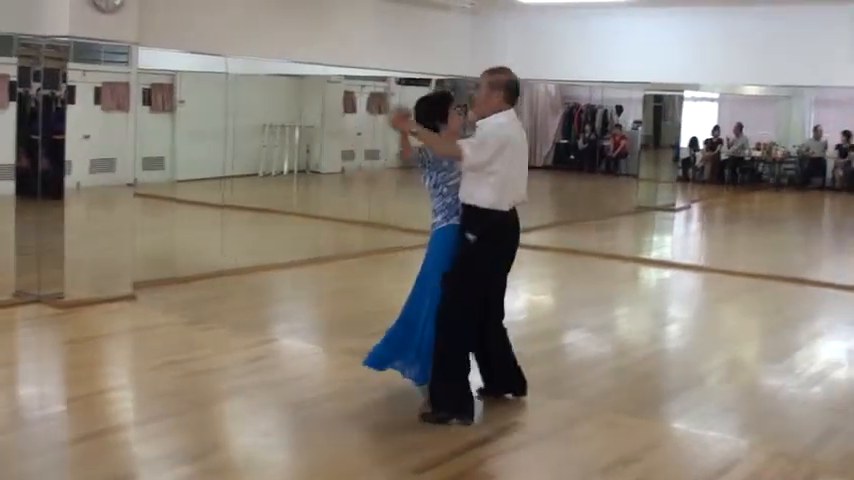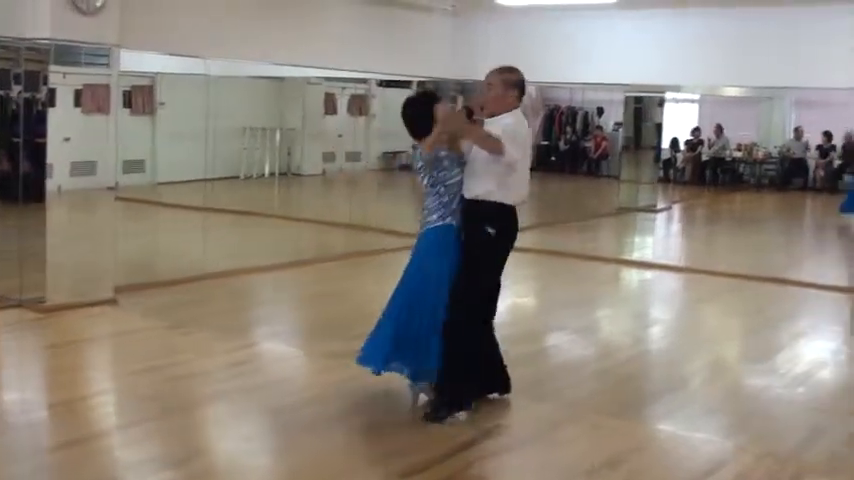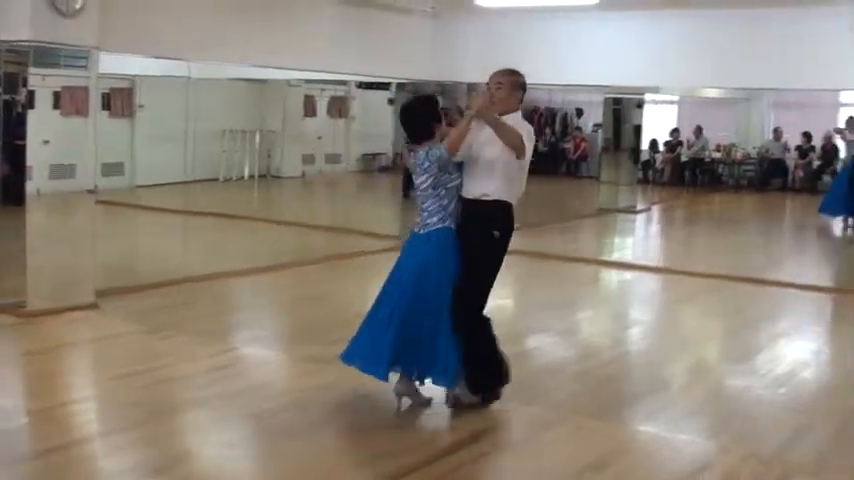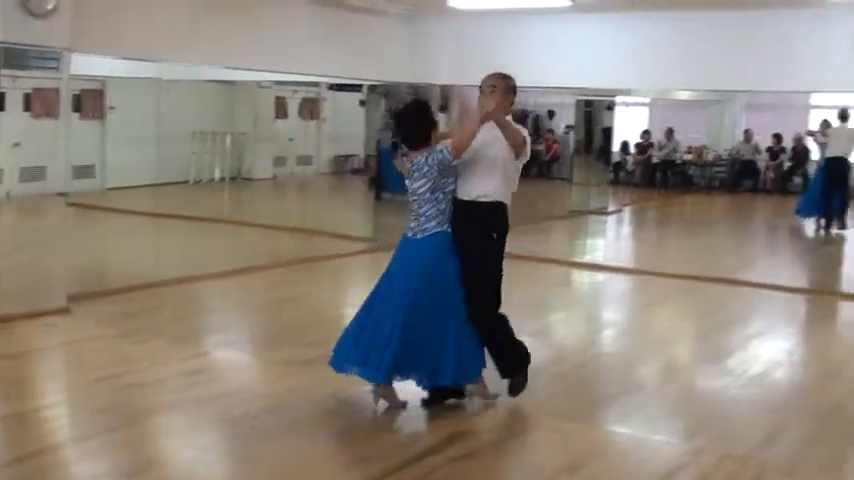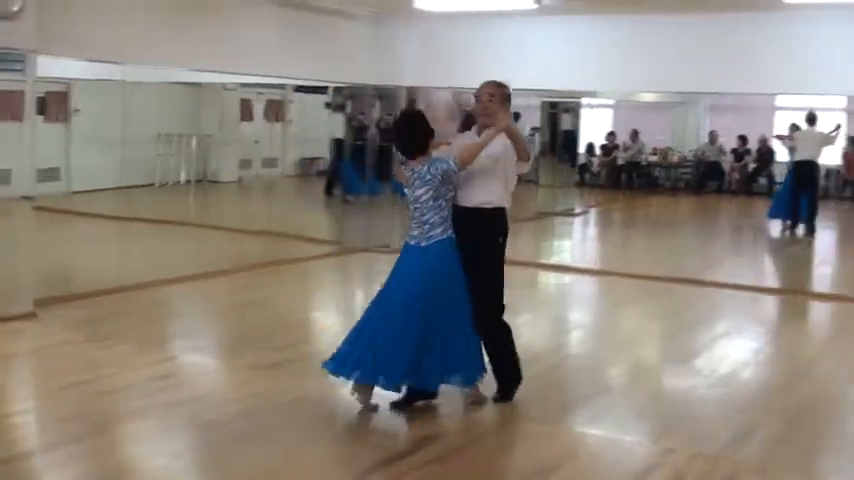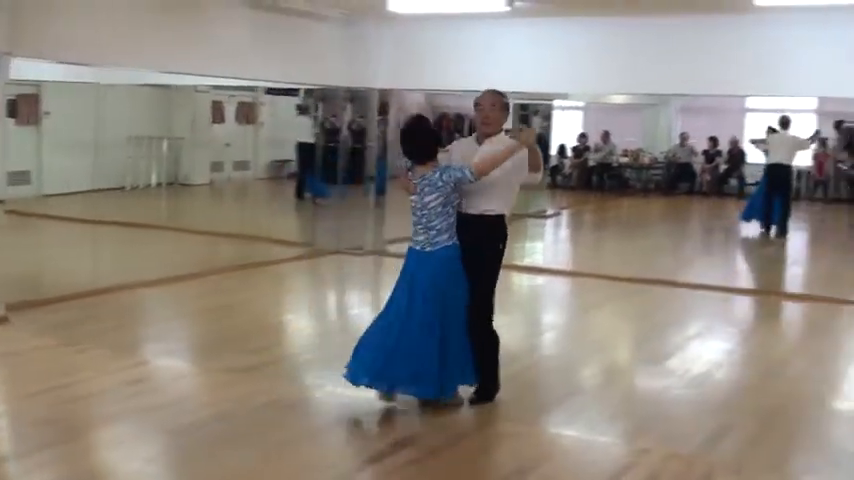
dt=0.2s
person 1, frame 1
left shoulder: (496, 130)
right shoulder: (507, 128)
left elbow: (458, 152)
left wrist: (413, 129)
left hip: (484, 227)
right hip: (497, 223)
left knee: (454, 312)
right knee: (484, 309)
left ankle: (450, 402)
right ankle: (505, 379)
person 1, frame 2
left shoulder: (514, 127)
right shoulder: (485, 127)
left elbow: (497, 147)
left wrist: (461, 127)
left hip: (492, 220)
right hip: (481, 217)
left knee: (463, 304)
right knee: (477, 304)
left ankle: (452, 393)
right ankle: (490, 377)
person 1, frame 3
left shoulder: (517, 129)
right shoulder: (481, 129)
left elbow: (518, 147)
left wrist: (490, 118)
left hip: (492, 218)
right hip: (468, 214)
left knee: (466, 303)
right knee: (462, 301)
left ankle: (490, 375)
right ankle: (474, 378)
person 1, frame 4
left shoulder: (512, 133)
left elbow: (520, 148)
left wrist: (498, 118)
left hip: (487, 219)
right hip: (457, 216)
left knee: (480, 306)
left ankle: (515, 362)
right ankle: (450, 381)
person 1, frame 5
left shoulder: (508, 142)
right shoulder: (462, 140)
left elbow: (524, 158)
left wrist: (509, 130)
left hip: (488, 225)
right hip: (455, 221)
left knee: (485, 308)
left ankle: (509, 376)
right ankle: (424, 383)
person 1, frame 6
right shoulder: (458, 148)
left elbow: (534, 170)
left wrist: (531, 150)
right wrist: (410, 178)
left hip: (488, 230)
right hip: (453, 227)
left knee: (477, 307)
left ankle: (488, 379)
person 2, frame 1
right shoulder: (431, 155)
right elbow: (408, 152)
right wrist: (403, 129)
left hip: (461, 235)
right hip: (449, 236)
right knee: (442, 306)
left ankle: (431, 373)
right ankle: (427, 377)
person 2, frame 2
left shoulder: (446, 151)
right shoulder: (428, 153)
right elbow: (432, 144)
right wrist: (441, 125)
left hip: (442, 235)
right hip: (442, 237)
left knee: (428, 304)
right knee: (436, 305)
left ankle: (420, 374)
right ankle: (425, 377)
person 2, frame 3
left shoulder: (420, 155)
right shoulder: (434, 156)
right elbow: (450, 145)
right wrist: (472, 116)
left hip: (422, 239)
right hip: (439, 241)
left knee: (412, 307)
right knee: (444, 309)
left ankle: (405, 379)
right ankle: (453, 379)
person 2, frame 4
left shoulder: (410, 160)
right shoulder: (434, 160)
right elbow: (456, 145)
right wrist: (483, 117)
left hip: (412, 243)
right hip: (435, 245)
left knee: (398, 309)
right knee: (449, 311)
left ankle: (381, 381)
right ankle: (472, 379)
person 2, frame 5
left shoulder: (406, 168)
right shoulder: (435, 169)
right elbow: (462, 157)
right wrist: (496, 130)
left hip: (413, 252)
right hip: (439, 252)
left knee: (394, 314)
right knee: (454, 317)
left ankle: (364, 381)
right ankle: (468, 383)
person 2, frame 6
left shoulder: (410, 173)
right shoulder: (445, 176)
right elbow: (480, 168)
right wrist: (519, 144)
left hip: (416, 257)
right hip: (444, 257)
left knee: (405, 317)
right knee: (446, 321)
left ankle: (388, 380)
right ankle: (443, 388)
